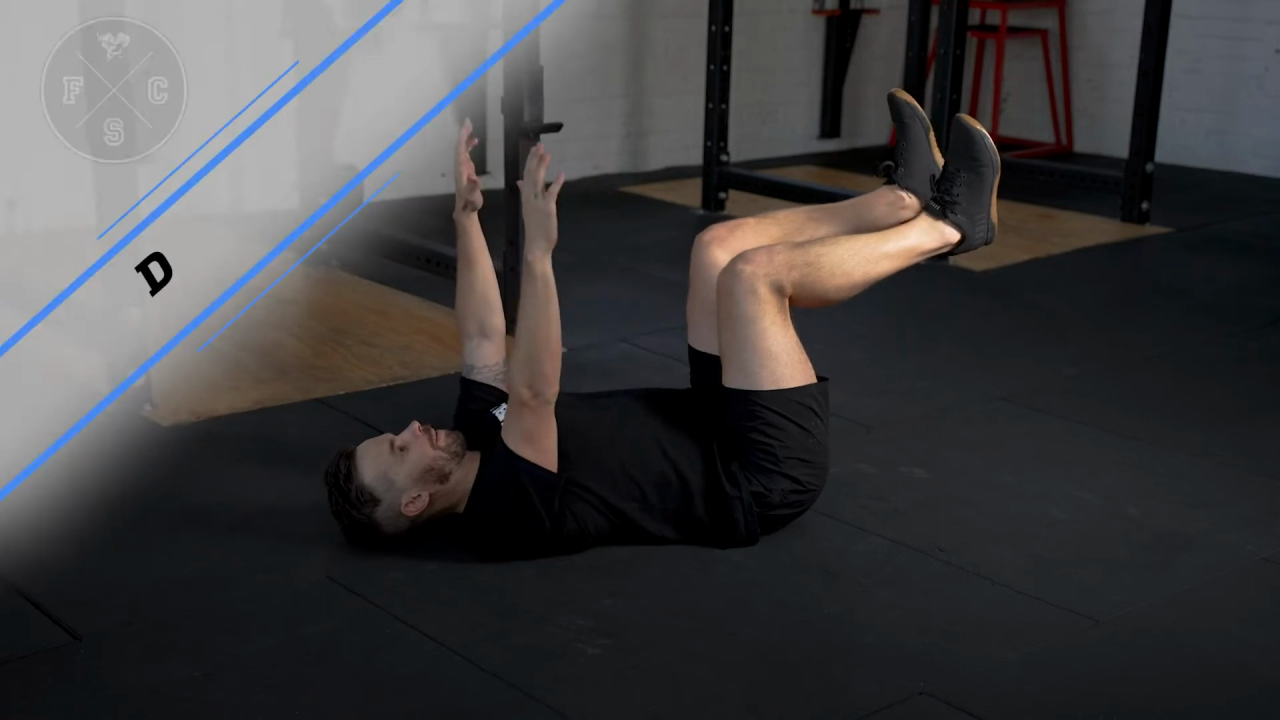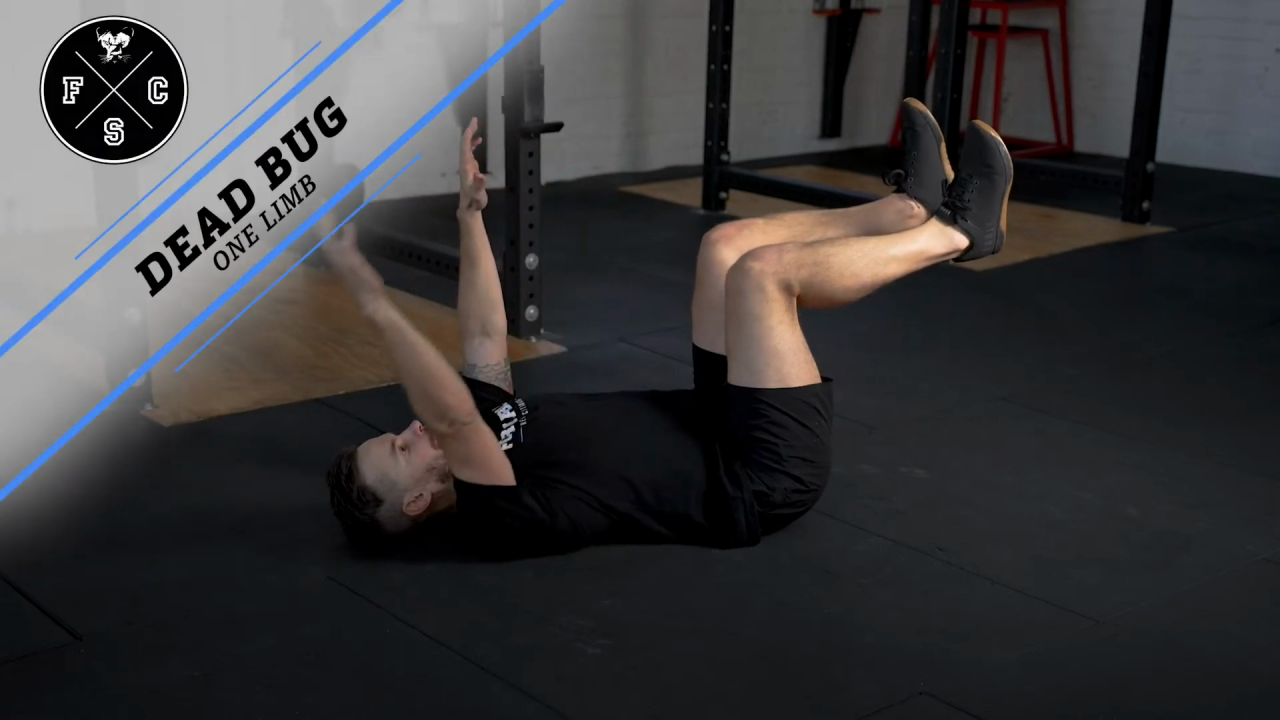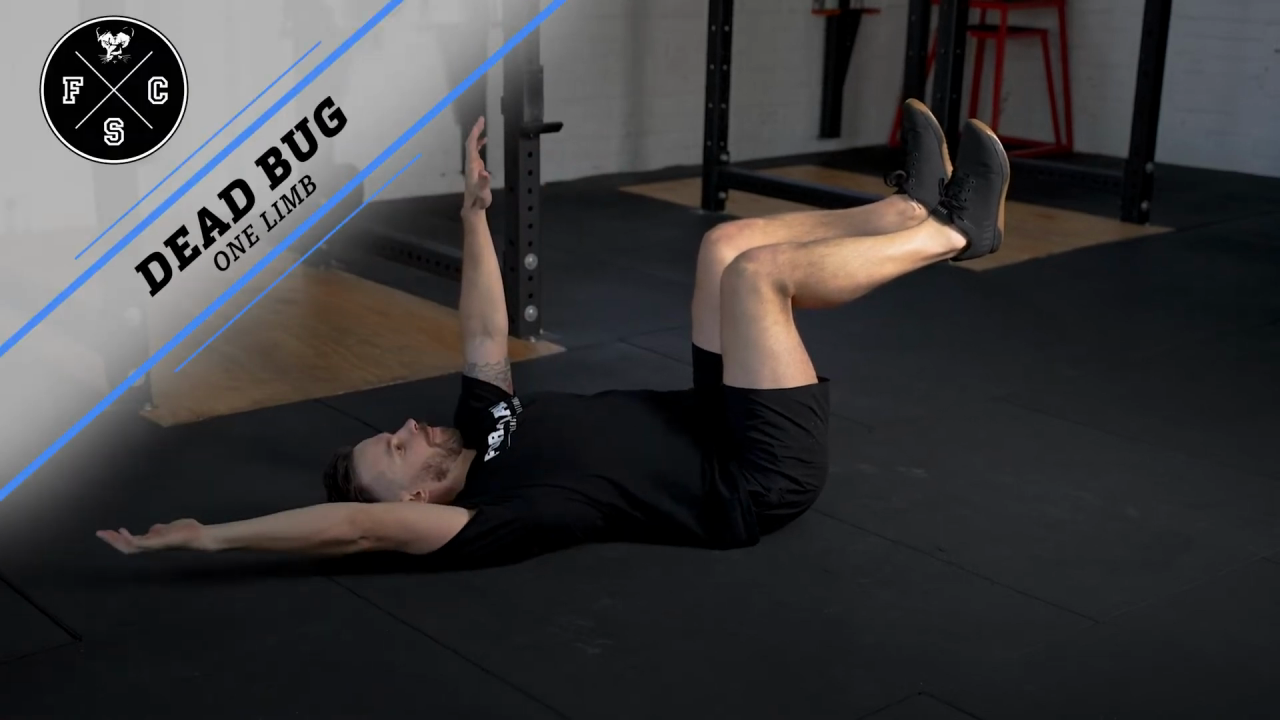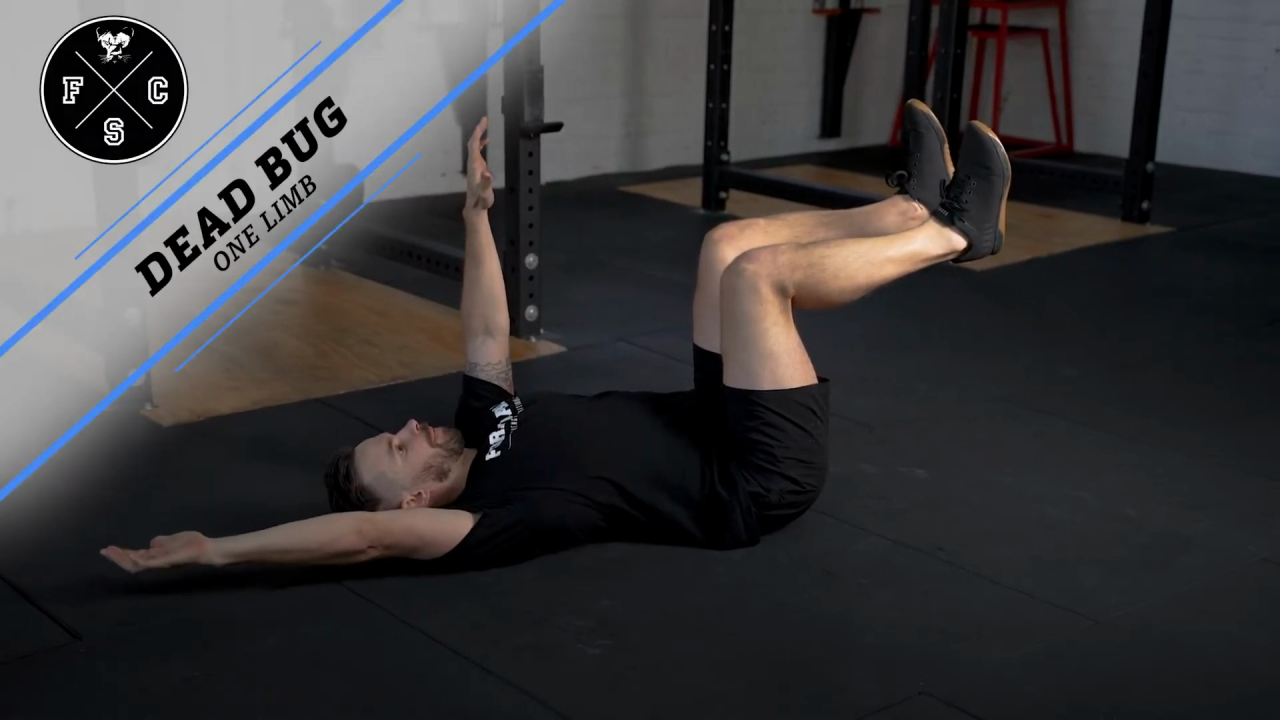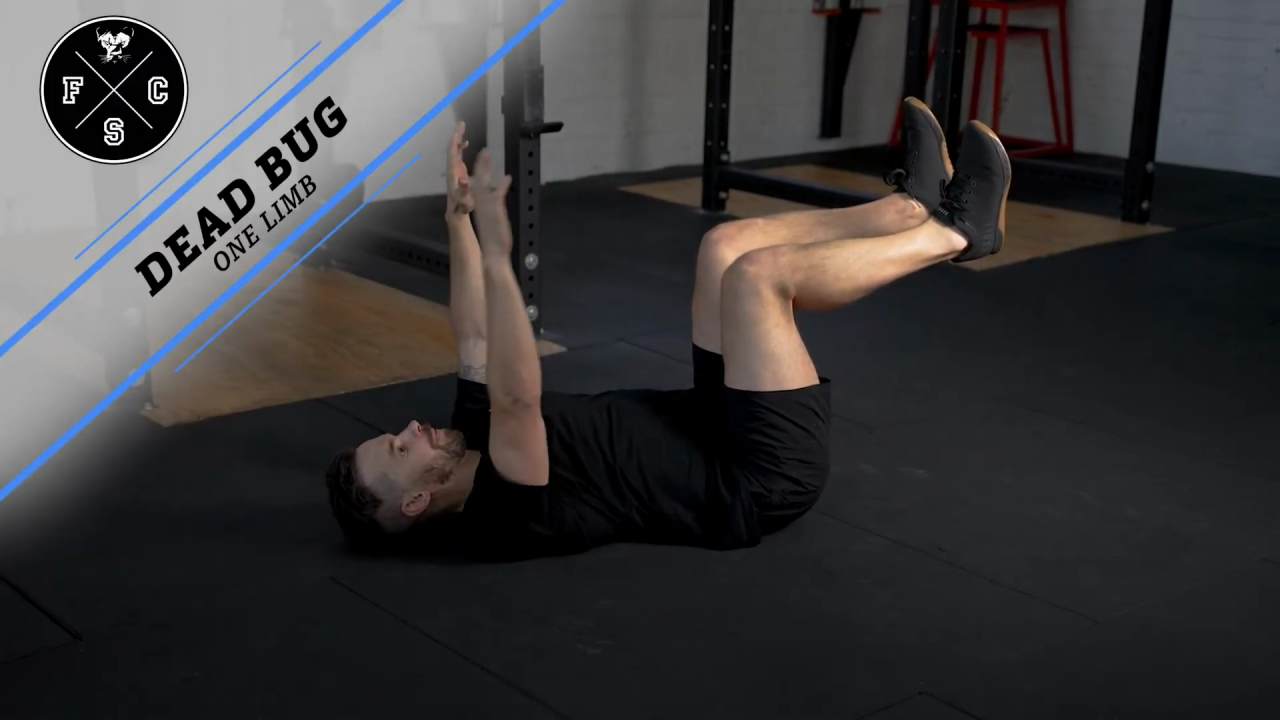
dt=1s
person 1, frame 1
left shoulder: (478, 437)
right shoulder: (504, 516)
left elbow: (484, 341)
right elbow: (532, 395)
left wrist: (465, 217)
right wrist: (536, 252)
left hip: (718, 433)
right hip: (762, 478)
left knee: (721, 245)
right knee: (756, 272)
left ankle: (906, 198)
right ankle: (947, 226)
person 1, frame 2
left shoulder: (493, 428)
right shoulder: (497, 521)
left elbow: (483, 338)
right elbow: (451, 420)
left wrist: (470, 214)
right wrist: (375, 307)
left hip: (719, 429)
right hip: (758, 478)
left knee: (727, 245)
right knee: (762, 271)
left ankle: (916, 206)
right ankle: (959, 233)
person 1, frame 3
left shoulder: (482, 430)
right shoulder: (496, 515)
left elbow: (485, 336)
right elbow: (358, 527)
left wrist: (473, 210)
right wrist: (210, 535)
left hip: (713, 428)
right hip: (760, 479)
left knee: (727, 244)
right knee: (757, 271)
left ankle: (916, 208)
right ankle: (956, 233)
person 1, frame 4
left shoulder: (482, 429)
right shoulder: (499, 513)
left elbow: (487, 336)
right elbow: (368, 536)
left wrist: (475, 212)
right wrist: (216, 545)
left hip: (714, 428)
right hip: (759, 481)
left knee: (730, 243)
right knee: (757, 272)
left ankle: (916, 211)
right ankle: (955, 236)
person 1, frame 5
left shoulder: (475, 437)
right shoulder: (500, 516)
left elbow: (479, 340)
right elbow: (518, 401)
left wrist: (458, 218)
right wrist: (498, 259)
left hip: (715, 427)
right hip: (759, 479)
left knee: (728, 245)
right knee: (760, 272)
left ankle: (915, 208)
right ankle: (955, 233)
